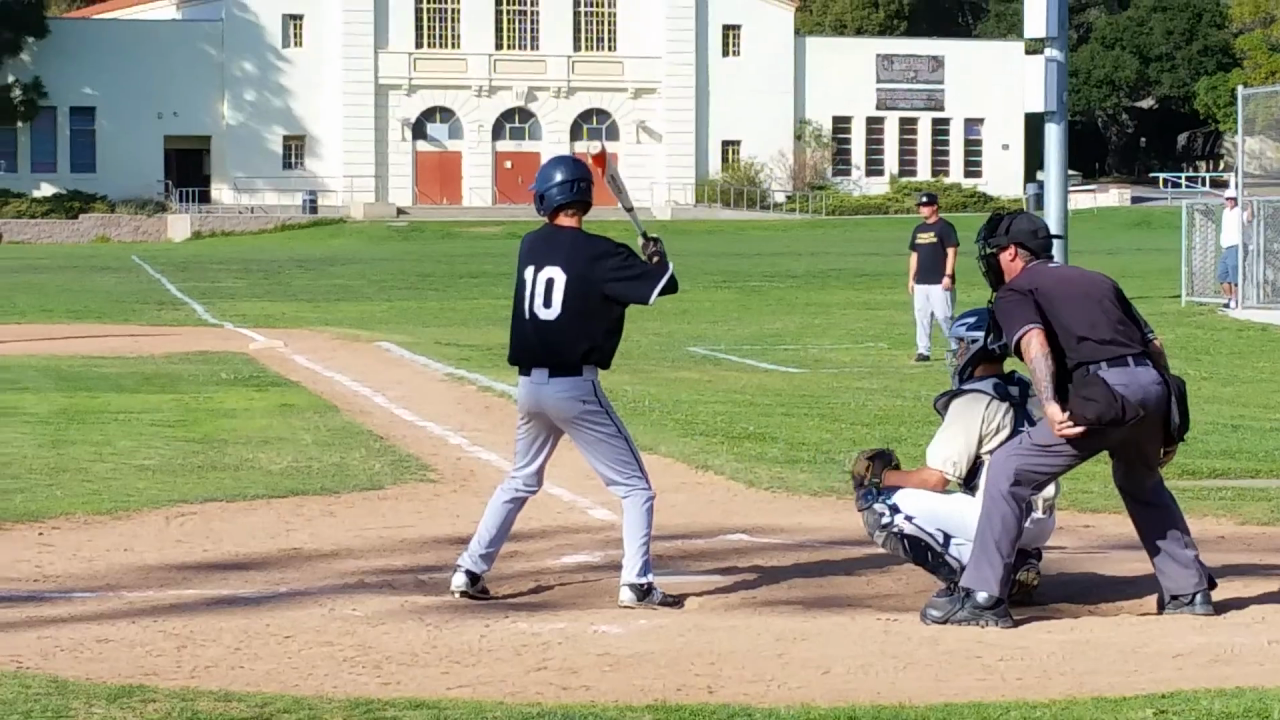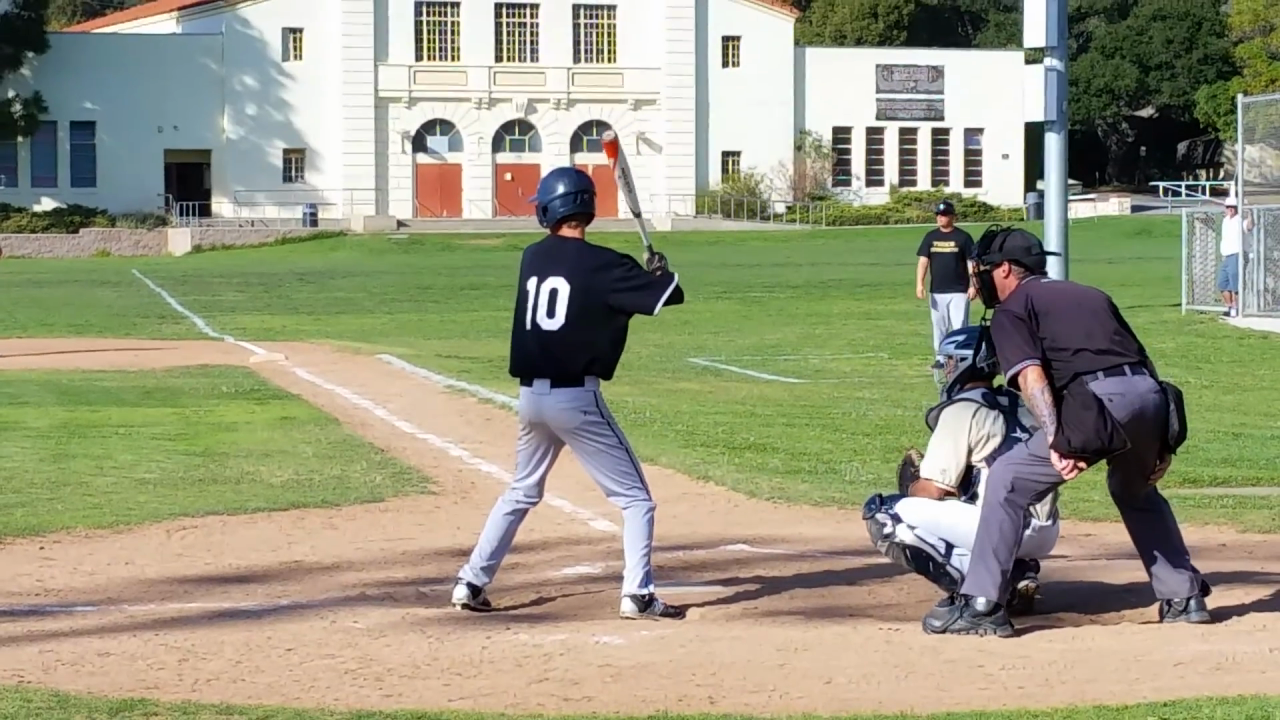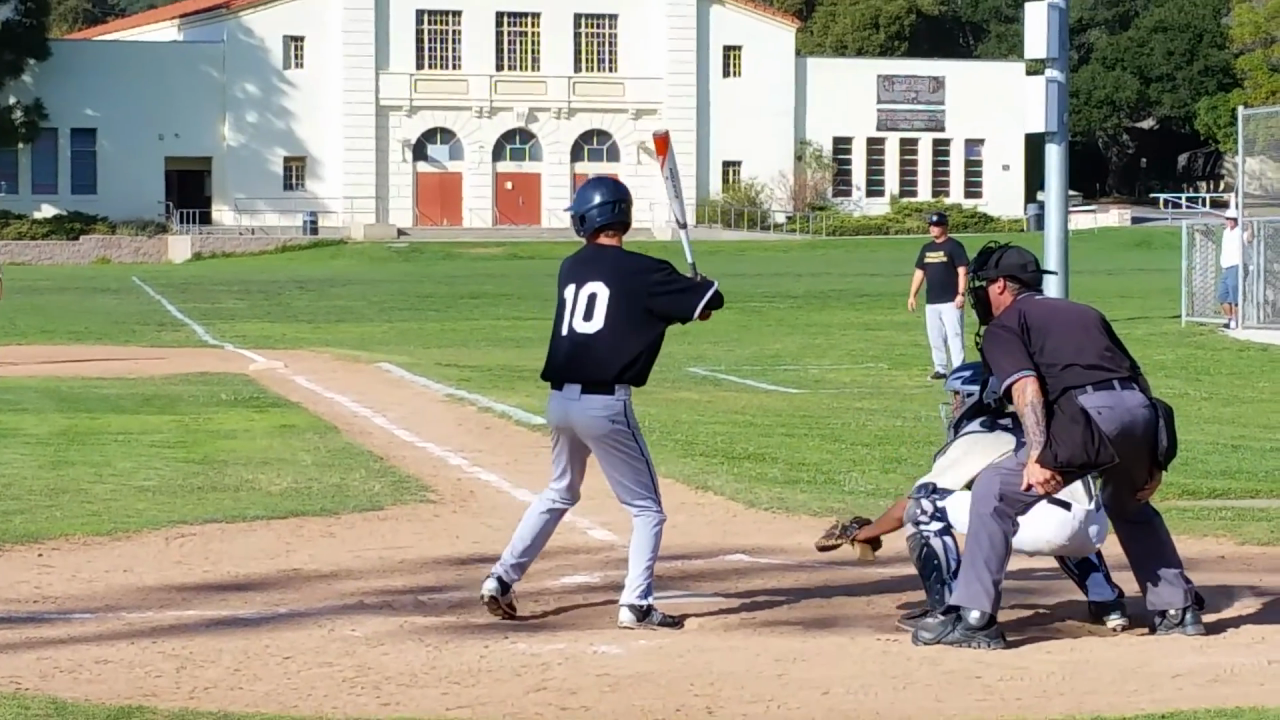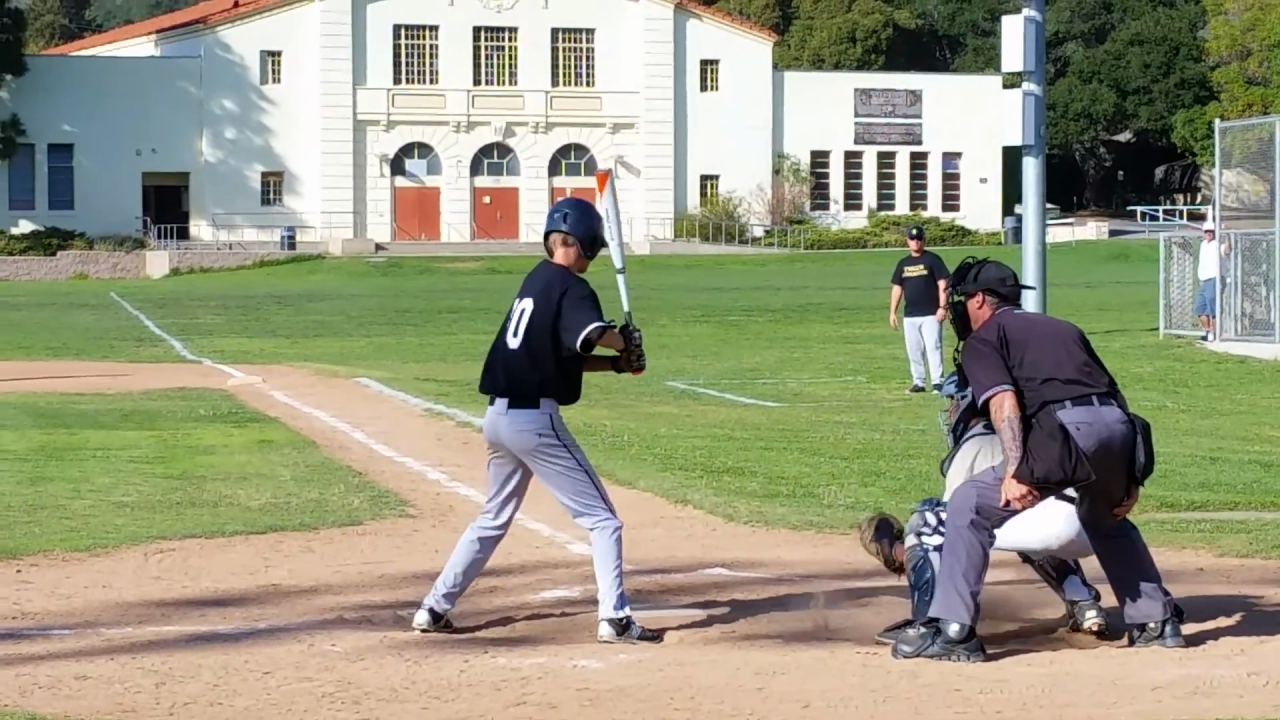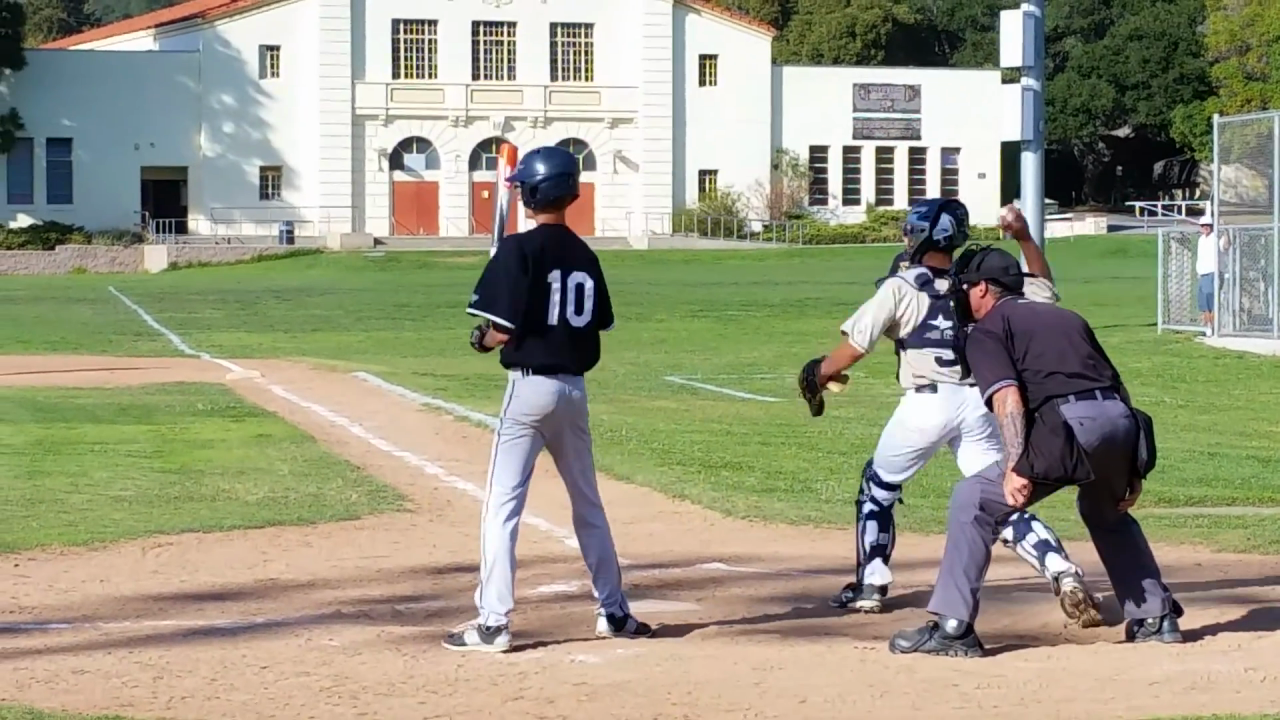
dt=1s
person 1, frame 1
left shoulder: (530, 245)
right shoulder: (598, 251)
right elbow: (664, 285)
left wrist: (635, 261)
right wrist: (655, 256)
left hip: (531, 384)
right hip: (574, 387)
left knee: (520, 481)
right knee: (635, 487)
left ankle: (469, 570)
right ankle: (637, 585)
person 1, frame 2
left shoulder: (532, 257)
right shoulder: (602, 263)
right elbow: (670, 294)
left wrist: (638, 275)
right wrist: (657, 271)
left hip: (532, 395)
right hip: (576, 398)
left knee: (521, 493)
right knee: (635, 498)
left ankle: (470, 583)
right ankle: (638, 595)
person 1, frame 3
left shoulder: (570, 267)
right shoulder: (642, 271)
right elbow: (710, 300)
left wrist: (675, 297)
right wrist: (691, 287)
left hip: (561, 400)
right hip: (605, 404)
left knee: (558, 495)
right knee: (646, 509)
left ankle: (501, 577)
right ankle: (636, 605)
person 1, frame 4
left shoulder: (536, 279)
right shoulder: (571, 287)
right elbow: (589, 335)
left wrist: (617, 363)
right wrist: (625, 342)
left hip: (498, 415)
right hip: (534, 419)
left knee: (492, 519)
right knee: (602, 519)
left ankle: (434, 608)
right ankle: (614, 617)
person 1, frame 5
left shoulder: (518, 249)
right shoulder: (585, 255)
left elbow: (501, 329)
left wrist: (481, 338)
left hip: (529, 388)
right hip: (573, 389)
left knee: (503, 508)
right knee: (588, 507)
left ankle: (493, 623)
right ankle: (613, 612)
person 2, frame 1
left shoulder: (1015, 292)
right shoulder: (1098, 279)
left elbow: (1035, 340)
right elbow: (1153, 346)
left wrist: (1050, 404)
right wrist: (1165, 421)
left hip: (1103, 393)
right hip: (1152, 387)
left knee: (1009, 470)
right knee: (1143, 484)
left ankle: (983, 597)
right ankle: (1189, 590)
person 2, frame 2
left shoulder: (1011, 309)
right shoulder: (1093, 294)
left elbow: (1031, 376)
left wrist: (1055, 441)
right wrist: (1159, 439)
left hip: (1099, 402)
right hip: (1150, 395)
left knee: (1007, 480)
right knee: (1136, 491)
left ankle: (982, 605)
right ankle: (1184, 597)
person 2, frame 3
left shoulder: (1003, 325)
right shoulder: (1085, 312)
left elbow: (1026, 387)
left wrist: (1038, 455)
right wrist: (1150, 459)
left hip: (1089, 416)
right hip: (1140, 412)
left knee: (993, 492)
right knee: (1130, 505)
left ankle: (974, 618)
right ankle: (1178, 609)
person 2, frame 4
left shoulder: (981, 338)
right shoulder: (1064, 327)
left elbow: (1004, 402)
left wrist: (1015, 471)
right wrist: (1127, 475)
left hip: (1067, 432)
right hip: (1119, 428)
left knee: (970, 506)
right knee: (1106, 519)
left ankle: (954, 632)
right ankle: (1156, 622)
person 2, frame 5
left shoulder: (987, 329)
right shoulder: (1066, 315)
left elbow: (1008, 397)
left wrist: (1015, 467)
right wrist: (1130, 467)
left hip: (1069, 424)
right hip: (1119, 420)
left knee: (973, 501)
right knee: (1108, 514)
left ankle: (954, 626)
right ankle: (1156, 616)
person 3, frame 1
left shoulder: (973, 399)
right shoulder: (1028, 393)
left elbow: (935, 479)
left wrist: (881, 476)
right hip: (1041, 523)
left knee: (878, 506)
right ankle: (1017, 561)
person 3, frame 2
left shoulder: (961, 409)
right shoulder: (1020, 406)
left elbow: (933, 490)
left wrist: (910, 486)
right wrist: (925, 477)
right hip: (1045, 532)
left knee: (881, 514)
right ankle: (1018, 572)
person 3, frame 3
left shoulder: (973, 440)
right shoulder: (1024, 425)
left elbow: (914, 500)
left wrist: (868, 530)
left hip: (1051, 521)
right hip: (1093, 525)
left knee: (925, 504)
right ankle: (1107, 604)
person 3, frame 4
left shoulder: (971, 448)
left wrist: (903, 553)
left hip: (1054, 519)
right hip: (1082, 526)
left knee: (929, 519)
right ankle: (1085, 605)
person 3, frame 5
left shoulder: (899, 286)
left elbow: (852, 348)
right elbow: (1041, 286)
left wrist: (819, 375)
left hip: (926, 406)
right hip: (978, 402)
left knee: (878, 486)
left ankle: (870, 587)
right ankle: (1064, 577)
